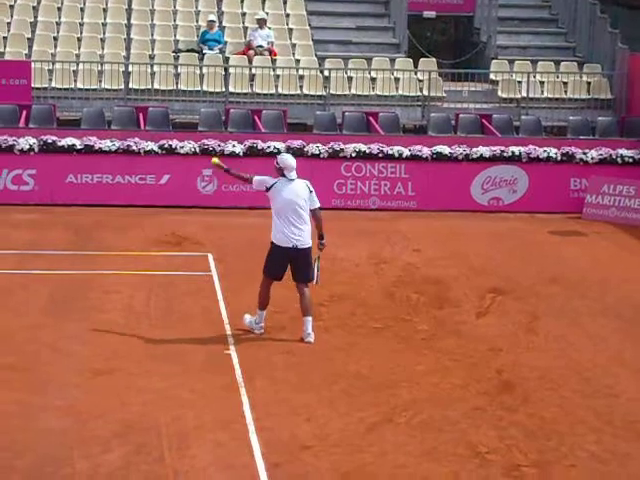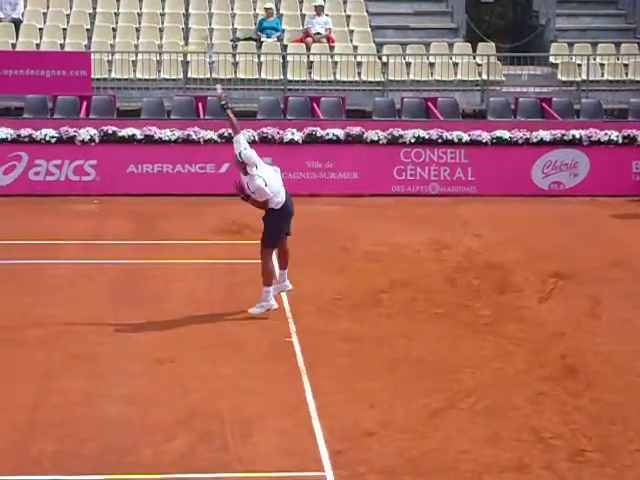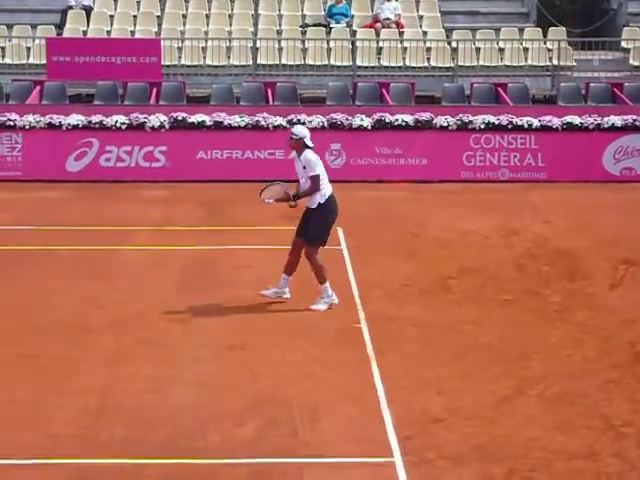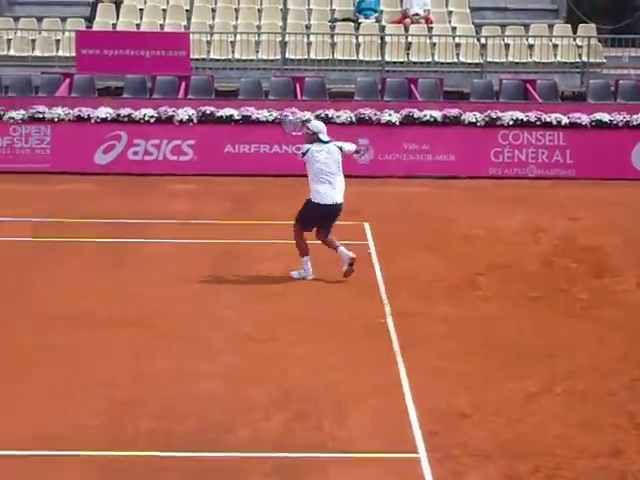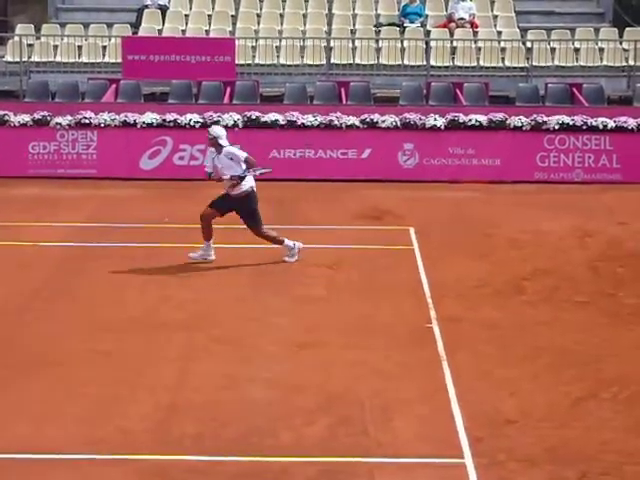
dt=1s
person 1, frame 1
left shoulder: (272, 183)
right shoulder: (307, 186)
left elbow: (246, 178)
right elbow: (317, 215)
left wrist: (225, 169)
right wrist: (321, 238)
left hip: (282, 245)
right hip: (304, 244)
left knee: (265, 283)
right knee: (303, 287)
left ankle: (258, 324)
right ankle: (307, 332)
person 1, frame 2
left shoulder: (254, 181)
right shoulder: (245, 150)
left elbow: (264, 206)
right elbow: (237, 130)
left wrist: (244, 197)
right wrist: (225, 106)
left hip: (277, 211)
right hip: (283, 203)
left knee: (266, 253)
right knee: (281, 244)
left ankle: (267, 300)
right ankle: (283, 281)
person 1, frame 3
left shoulder: (309, 158)
right shoulder: (298, 157)
left elbow: (315, 187)
left wrist: (293, 197)
right wrist: (292, 197)
left hip: (325, 206)
right hip: (314, 206)
left knee: (310, 253)
right knee: (296, 246)
left ankle: (329, 296)
right ankle: (282, 288)
person 1, frame 4
left shoulder: (306, 150)
right shoulder: (336, 146)
right elbow: (357, 149)
left hip: (318, 201)
right hip: (336, 202)
left knee: (298, 230)
right knee: (322, 235)
left ankle: (305, 269)
right ankle: (346, 254)
person 1, frame 5
left shoulder: (231, 151)
right shoulder: (212, 154)
left elbow: (252, 163)
right elbow: (208, 174)
left wrist: (239, 180)
right wrist: (217, 177)
left hip: (246, 195)
right hip: (230, 195)
left knee: (259, 231)
right knee: (205, 216)
left ankle: (293, 246)
right ankle: (207, 251)
